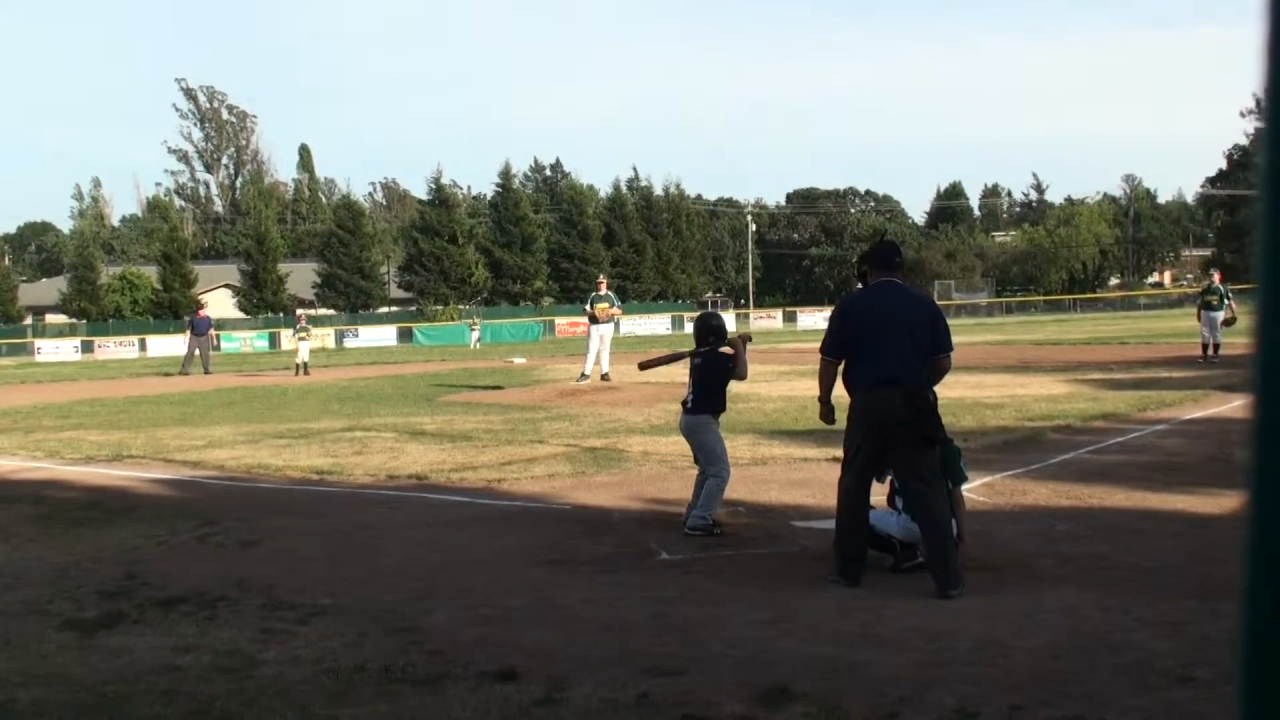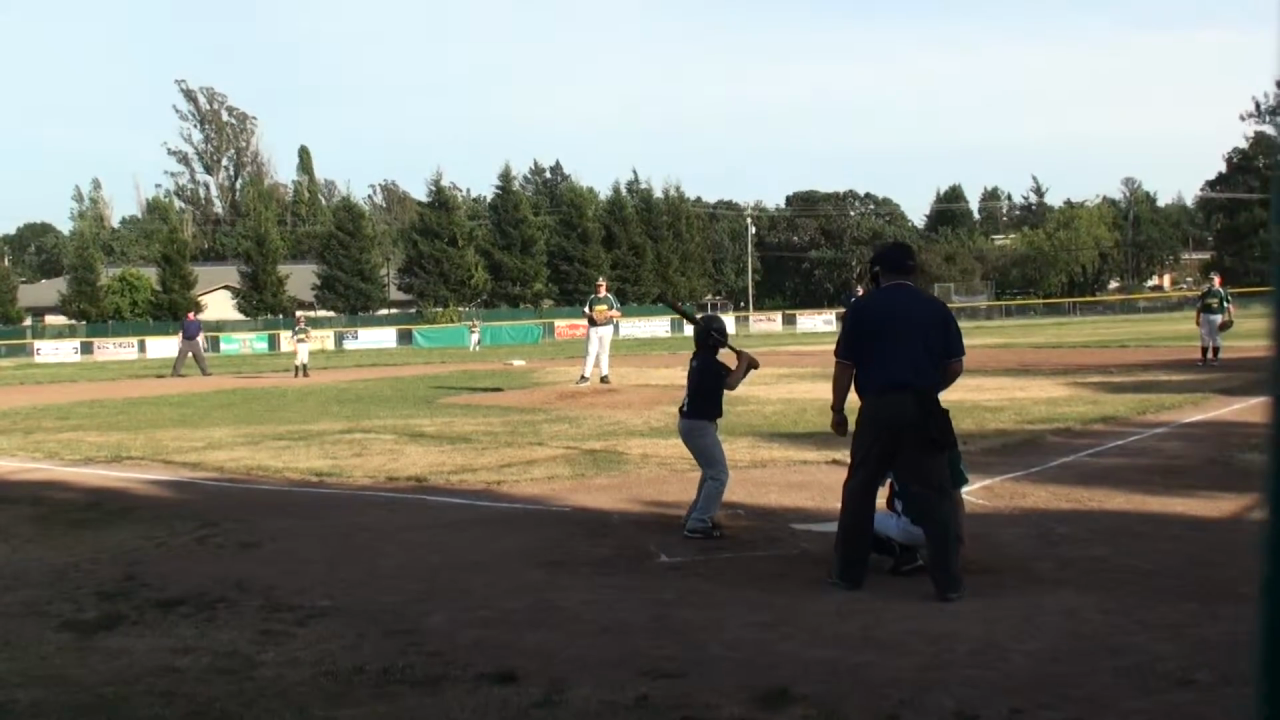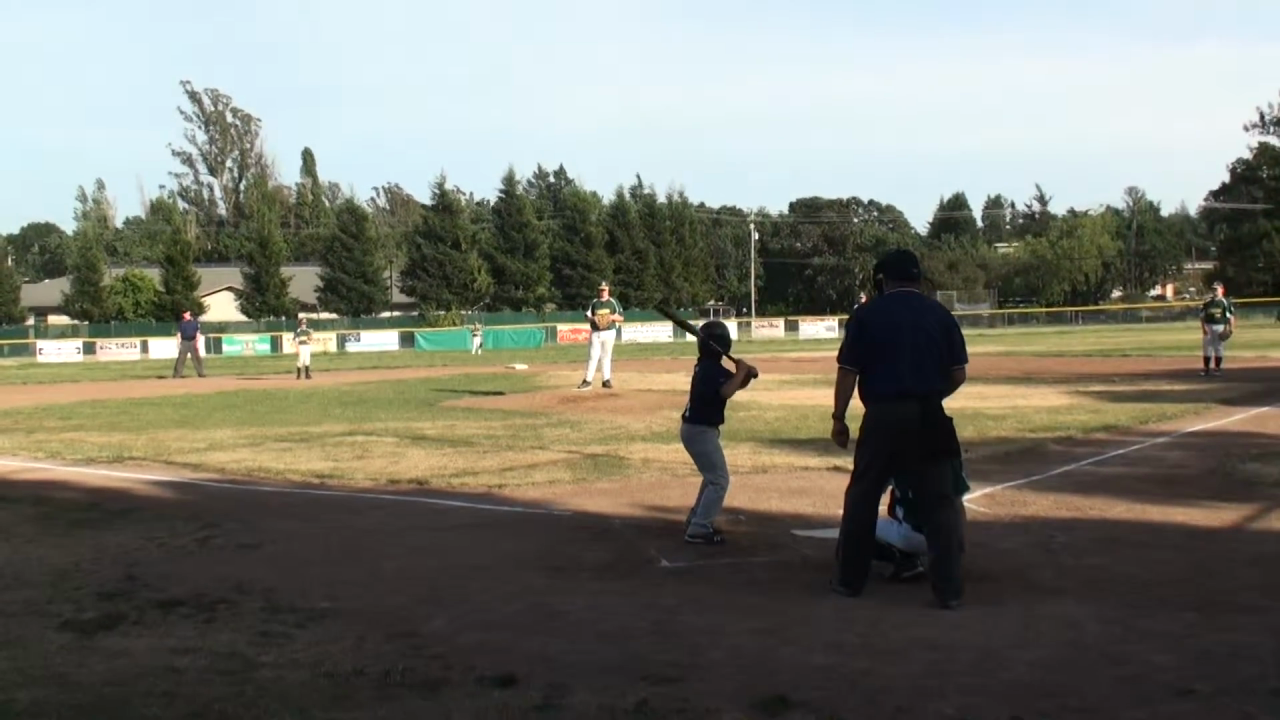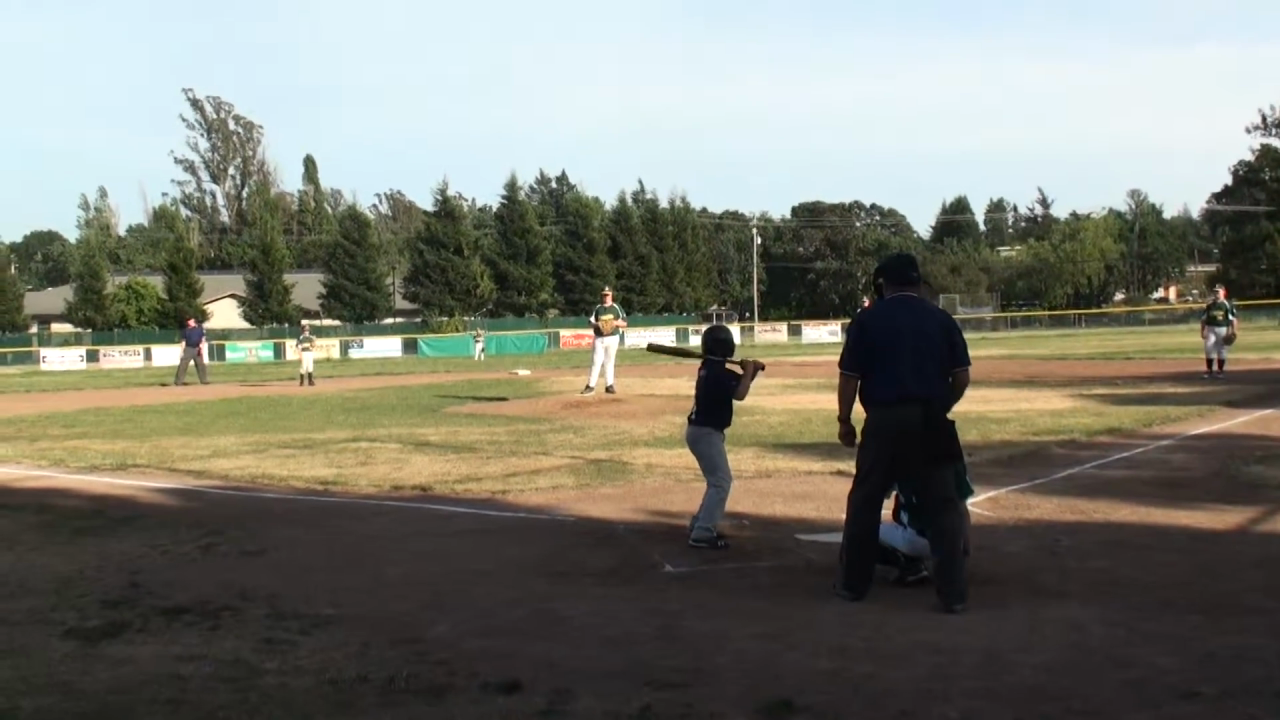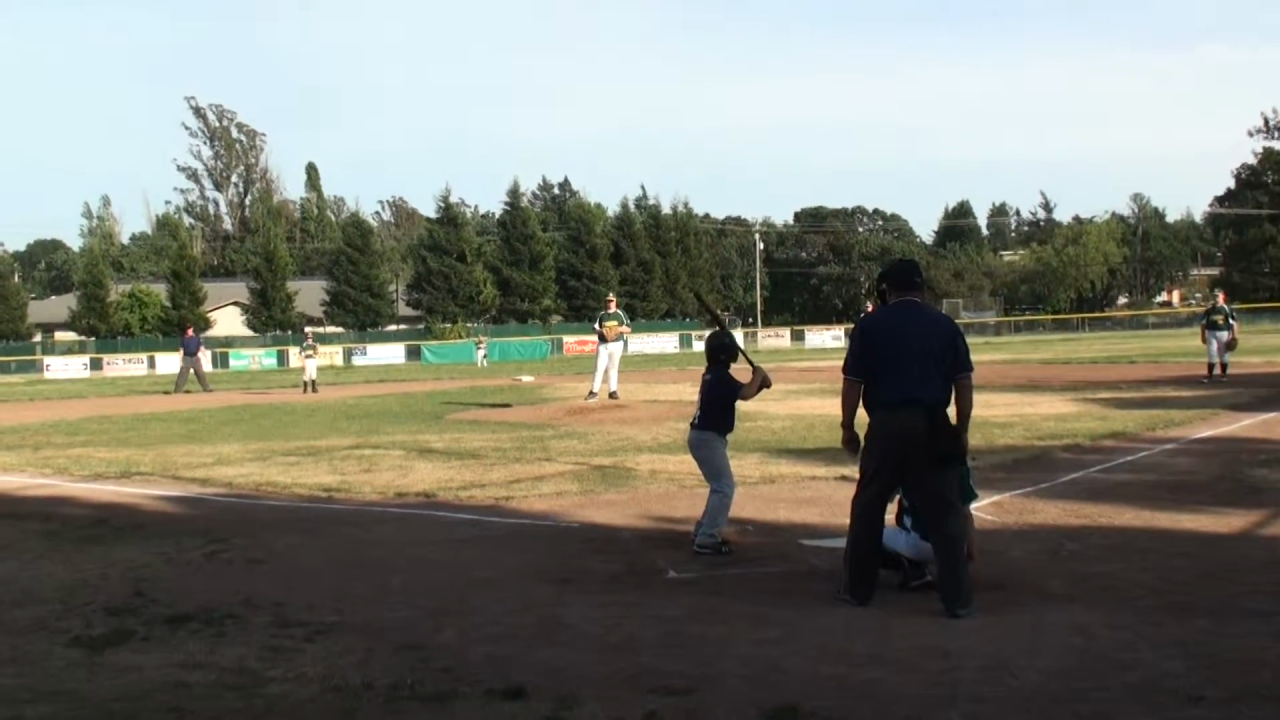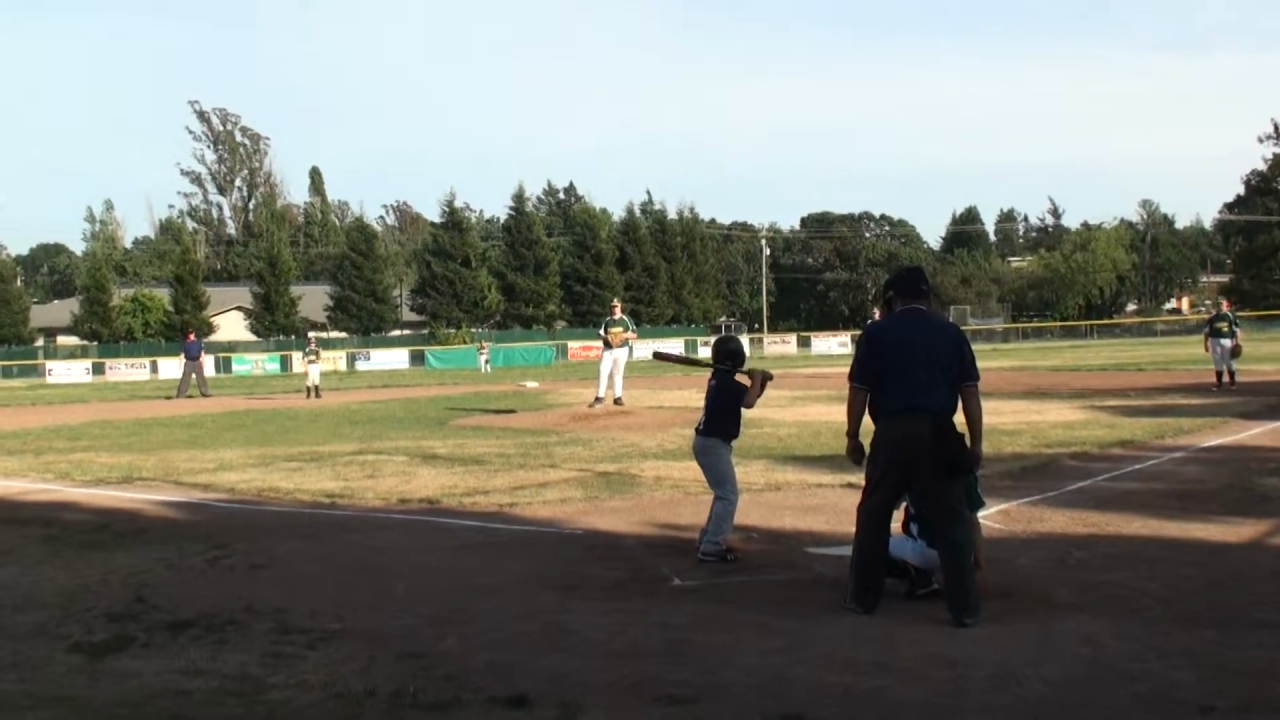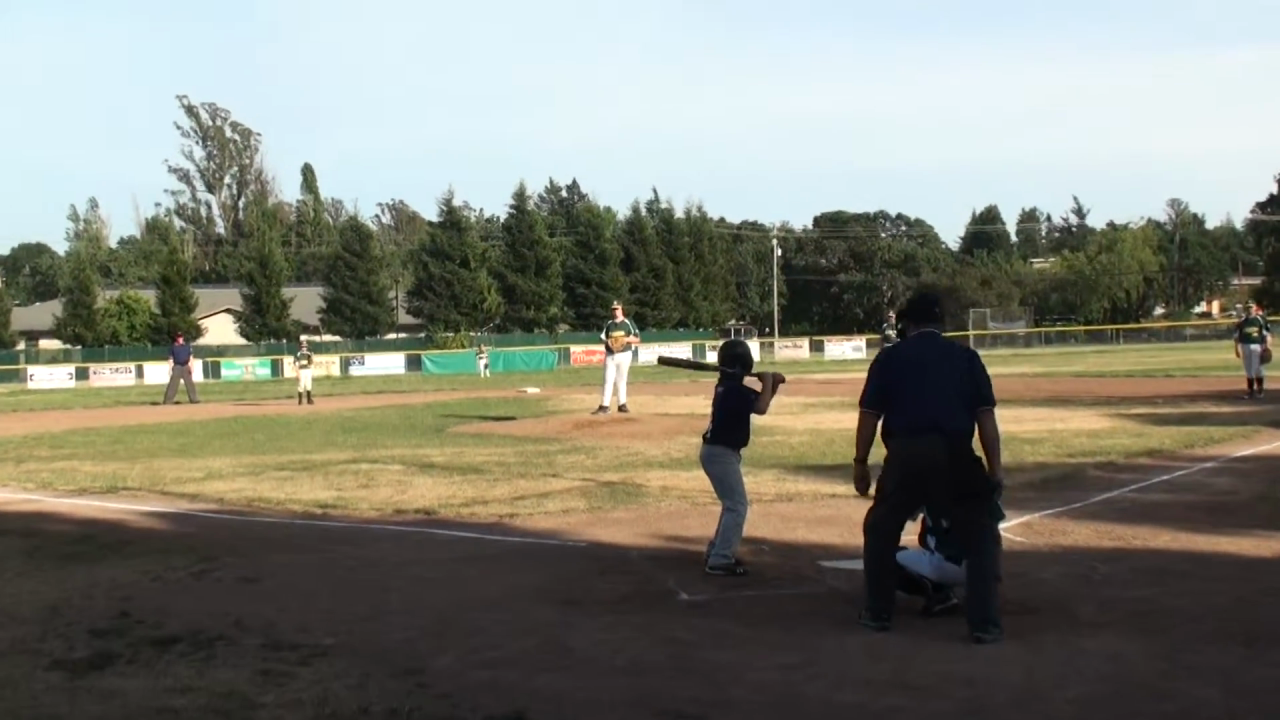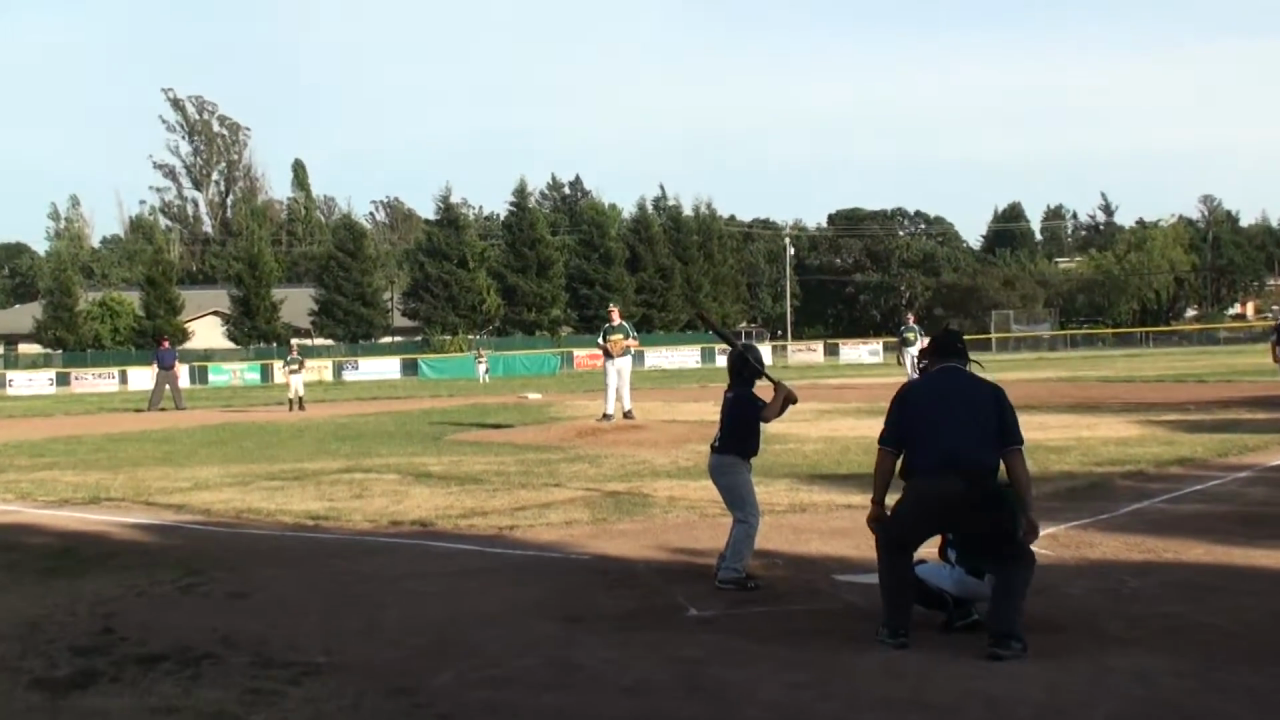
dt=0.3s
person 1, frame 1
left shoulder: (850, 305)
right shoulder: (924, 305)
left elbow: (830, 361)
right elbow: (943, 363)
left wrist: (825, 401)
left hip: (867, 406)
right hip: (912, 406)
left knee: (854, 487)
right knee: (927, 490)
left ankle: (848, 569)
right ankle: (948, 578)
person 1, frame 2
left shoulder: (863, 307)
right shoulder: (936, 308)
left elbow: (844, 365)
right elbow: (954, 367)
left wrist: (837, 410)
left hip: (877, 410)
right hip: (922, 410)
left knee: (859, 491)
right knee: (935, 495)
left ankle: (848, 573)
right ankle: (948, 581)
person 1, frame 3
left shoulder: (867, 314)
right shoulder: (940, 315)
left elbow: (848, 371)
right elbow: (958, 374)
left wrist: (839, 418)
left hip: (881, 417)
right hip: (927, 417)
left knee: (862, 497)
right knee: (938, 502)
left ankle: (849, 579)
right ankle: (949, 589)
person 1, frame 4
left shoulder: (867, 320)
right shoulder: (941, 319)
left elbow: (849, 377)
right elbow: (961, 377)
left wrist: (844, 420)
left hip: (882, 422)
right hip: (928, 421)
left knee: (865, 502)
right knee: (941, 506)
left ankle: (853, 584)
right ankle: (953, 593)
person 1, frame 5
left shoulder: (871, 324)
right shoulder: (944, 324)
left elbow: (853, 383)
right elbow: (964, 384)
left wrist: (848, 427)
right wrist: (961, 431)
left hip: (885, 427)
right hip: (932, 426)
left knee: (868, 507)
right knee: (944, 511)
left ankle: (857, 589)
right ankle: (957, 598)
person 1, frame 6
left shoulder: (876, 333)
right shoulder: (951, 333)
left elbow: (859, 391)
right elbow: (970, 391)
left wrist: (853, 437)
right wrist: (976, 443)
left hip: (891, 434)
right hip: (938, 434)
left knee: (874, 516)
right knee: (950, 520)
left ankle: (863, 597)
right ankle: (965, 608)
person 1, frame 7
left shoulder: (889, 357)
right shoulder: (966, 356)
left elbow: (869, 415)
right elbow: (986, 416)
left wrist: (861, 463)
right wrist: (995, 469)
left hip: (905, 455)
right hip: (954, 456)
left knee: (880, 529)
right knee: (979, 536)
left ankle: (877, 612)
right ankle: (984, 623)
person 1, frame 8
left shoulder: (911, 392)
right shoulder: (991, 392)
left elbow: (887, 454)
right elbow: (1014, 456)
left wrist: (877, 504)
right wrist: (1027, 511)
left hip: (923, 492)
right hip: (977, 493)
left knee: (892, 544)
right knee: (1017, 557)
left ankle: (895, 628)
right ankle: (1004, 636)
person 2, frame 1
left shoulder: (701, 356)
right shoulder: (713, 358)
left elbow: (730, 363)
right elbow: (741, 373)
left wrist: (738, 347)
right wrist: (739, 347)
left hip: (692, 418)
right hip: (702, 421)
left knee: (708, 469)
right knee: (720, 471)
left ankle: (695, 514)
right ankle: (698, 522)
person 2, frame 2
left shoulder: (701, 359)
right shoulder: (708, 363)
left elbow: (731, 378)
right elbow: (731, 383)
left wrist: (746, 365)
right wrist: (743, 362)
left hip: (693, 422)
right hip: (698, 425)
left knee: (711, 471)
right knee: (719, 474)
left ankle: (695, 517)
right ankle: (697, 525)
person 2, frame 3
left shoulder: (709, 366)
right shoulder: (710, 369)
left elbow: (737, 384)
right elbow: (727, 392)
left wrist: (747, 373)
right wrist: (741, 371)
left hip: (696, 428)
right hip: (700, 430)
left knee: (712, 477)
right knee: (719, 479)
left ankle: (695, 521)
right ankle: (698, 530)
person 2, frame 4
left shoulder: (710, 369)
right shoulder: (716, 373)
left elbow: (738, 384)
right elbow: (740, 393)
left wrist: (752, 369)
right wrist: (749, 370)
left hip: (702, 431)
right hip: (706, 433)
left knee: (718, 480)
right knee: (720, 482)
left ankle: (700, 526)
right ankle: (702, 534)
person 2, frame 5
left shoulder: (714, 375)
right shoulder: (720, 377)
left elbow: (742, 391)
right elbow: (744, 394)
left wrist: (760, 383)
right wrist: (758, 376)
left hip: (705, 436)
right hip: (708, 438)
left knee: (721, 486)
right knee: (724, 488)
left ankle: (703, 532)
right ankle: (706, 540)
person 2, frame 6
left shoulder: (720, 380)
right shoulder: (726, 383)
left elbow: (750, 395)
right elbow: (749, 402)
left wrist: (762, 380)
right wrist: (756, 379)
left hip: (710, 442)
right hip: (713, 444)
left knee: (723, 493)
right knee: (729, 495)
left ankle: (708, 540)
right ankle: (711, 548)
person 2, frame 7
left shoulder: (728, 386)
right shoulder: (734, 389)
left elbow: (760, 399)
right elbow: (761, 407)
left wrist: (772, 383)
right wrist: (768, 383)
left hip: (718, 450)
right hip: (721, 453)
left knee: (732, 504)
right knee: (737, 505)
left ankle: (717, 553)
right ankle: (720, 561)
person 2, frame 8
left shoulder: (737, 393)
right shoulder: (742, 395)
left elbow: (772, 412)
right elbow: (767, 416)
left wrist: (785, 400)
right wrist: (780, 393)
left hip: (728, 460)
right hip: (729, 462)
left knee: (744, 515)
right knee: (749, 517)
left ankle: (727, 566)
right ankle: (730, 574)
